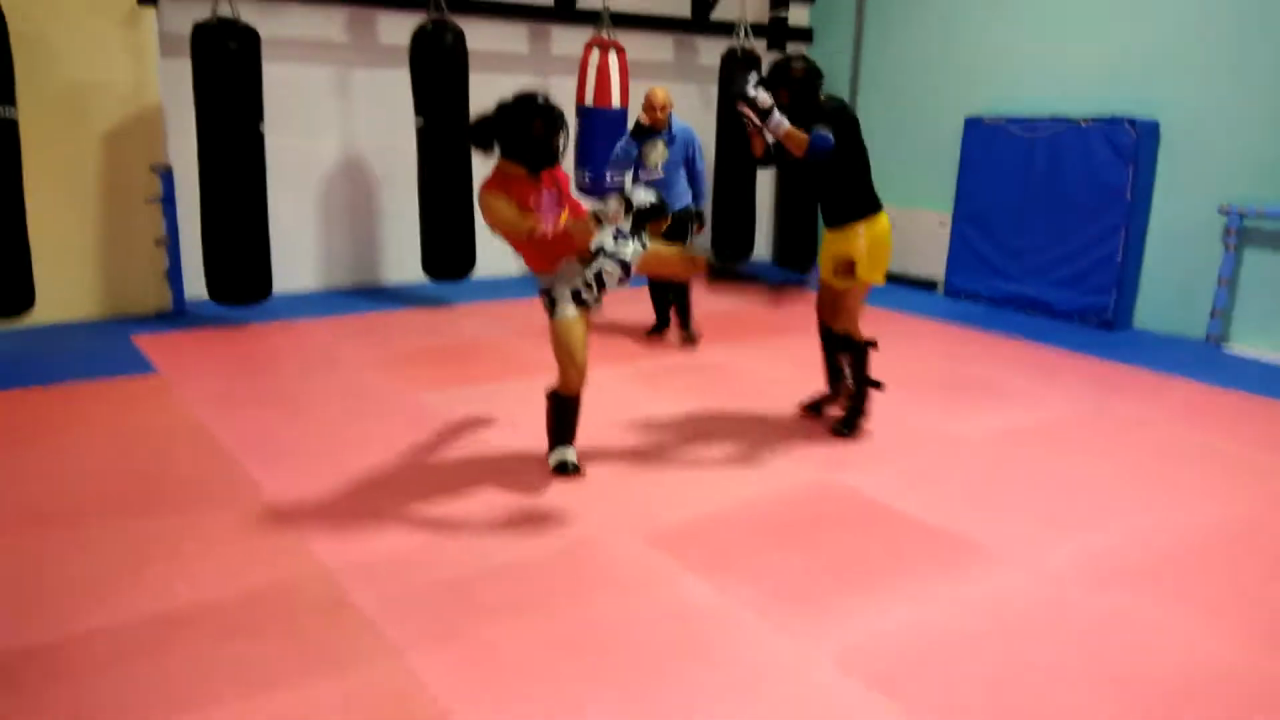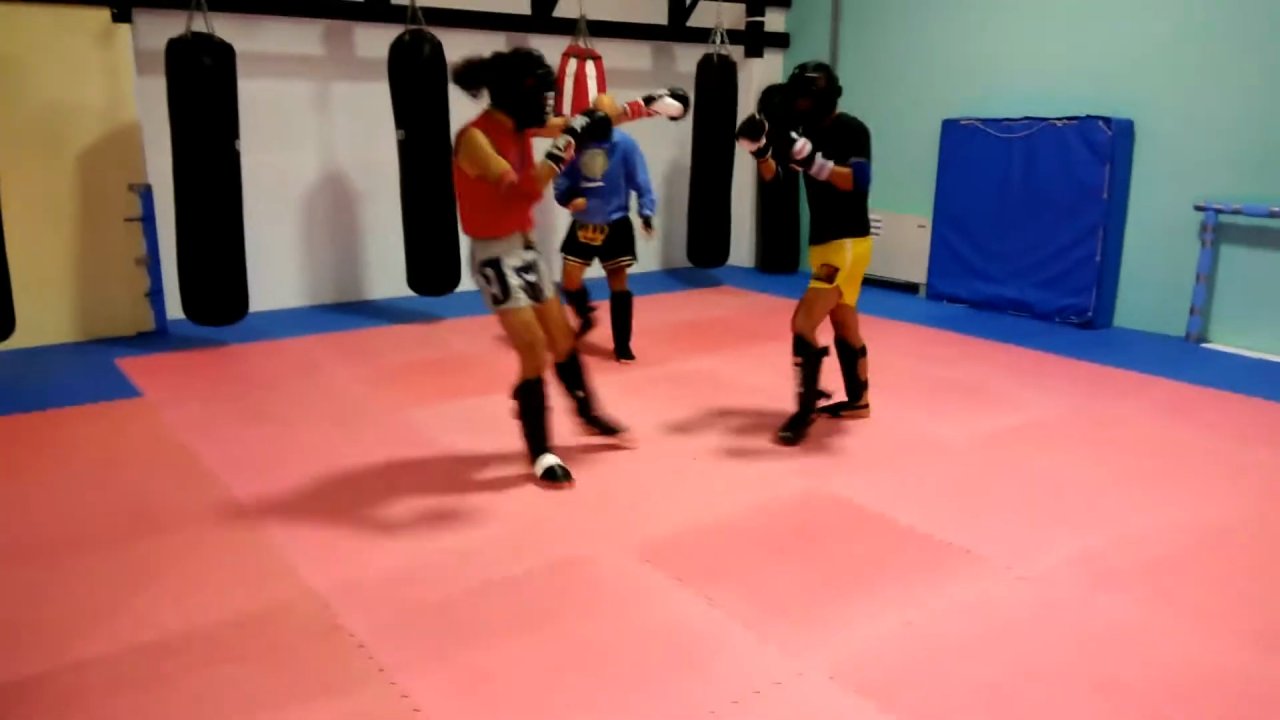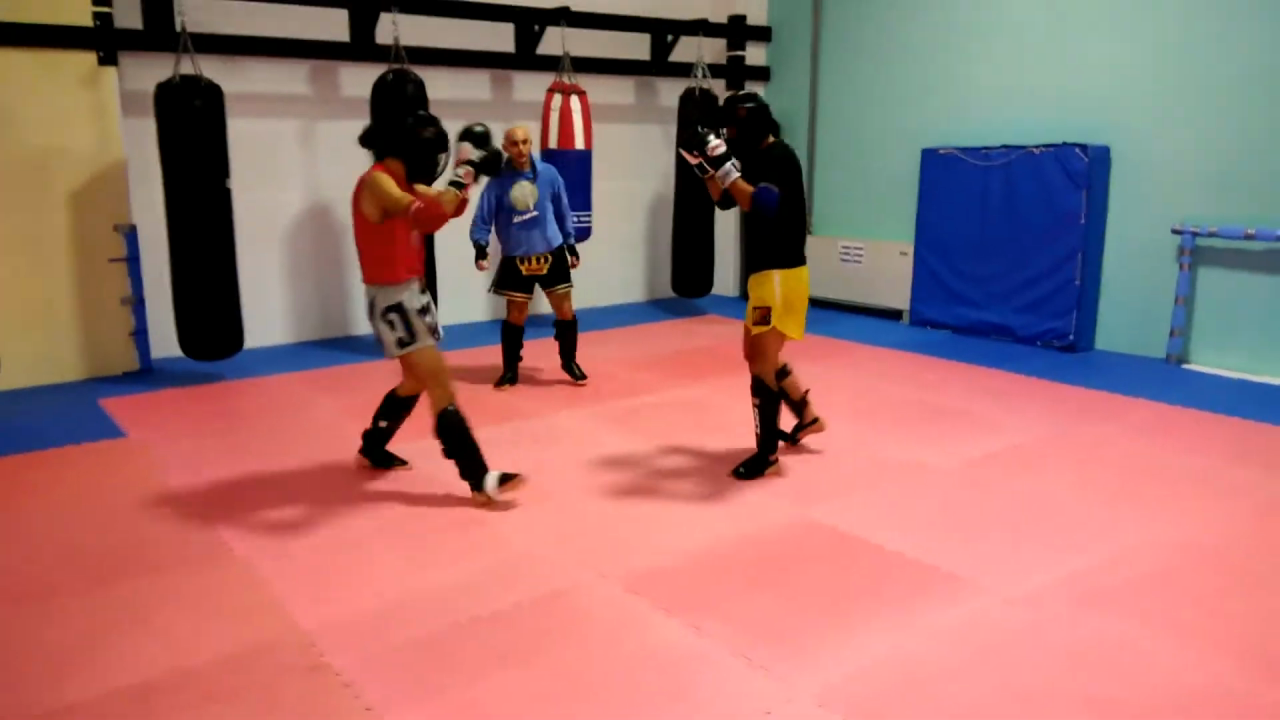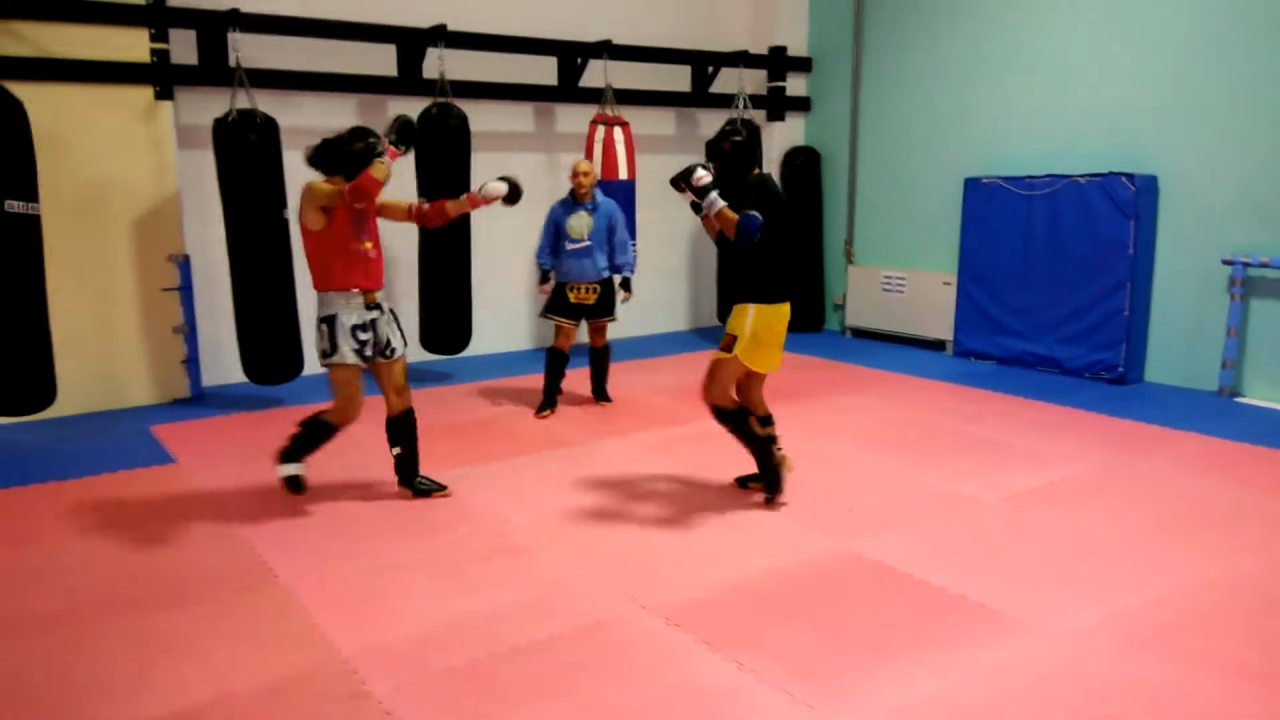
dt=0.5s
person 1, frame 1
left shoulder: (543, 165)
right shoulder: (495, 196)
right elbow: (548, 242)
right wrist: (610, 212)
left hip: (601, 246)
right hip: (560, 276)
left knee: (687, 264)
right knee: (573, 371)
right ankle: (561, 447)
person 1, frame 2
left shoulder: (517, 126)
right shoulder: (474, 139)
left elbow: (576, 125)
right elbow: (520, 193)
left wrist: (643, 107)
right wrist: (564, 144)
left hip: (523, 249)
right hip: (496, 258)
left knee: (562, 338)
right knee: (534, 355)
left ankle: (587, 413)
right ankle: (540, 452)
person 1, frame 3
left shoulder: (404, 185)
right shoulder: (376, 183)
left elbow: (449, 205)
right elbow: (431, 214)
left wrist: (467, 166)
right wrist: (465, 171)
left hip: (413, 294)
right hip: (393, 300)
left knee: (417, 381)
right knee: (441, 387)
left ankle: (373, 444)
right ankle: (480, 478)
person 1, frame 4
left shoulder: (368, 200)
right shoulder: (316, 193)
left elbow: (426, 215)
right elbow: (360, 191)
left wrist: (478, 197)
right wrist: (391, 148)
left hip: (376, 307)
right hip: (340, 311)
left knee: (399, 395)
right knee: (347, 410)
left ankle: (409, 474)
right ankle: (291, 458)
person 2, frame 1
left shoulder: (834, 111)
right shoulder: (803, 116)
left elbow: (814, 150)
right elbow: (767, 155)
left wrist: (769, 113)
right wrist: (755, 118)
left hip: (862, 226)
right hip: (837, 227)
left knee: (842, 318)
right knee: (825, 310)
left ankle: (858, 398)
right ankle: (839, 389)
person 2, frame 2
left shoulder: (851, 130)
right shoulder: (807, 131)
left elbow: (858, 180)
right elbow: (773, 174)
left wrist: (813, 162)
right wrist: (760, 148)
left hip: (847, 243)
right hip: (822, 243)
left knee: (803, 323)
right knee: (844, 326)
left ankle: (804, 412)
right ankle: (857, 399)
person 2, frame 3
left shoulder: (778, 157)
right shoulder: (758, 157)
left elbow: (761, 207)
right elbow: (724, 199)
left wrist: (724, 164)
right wrist: (705, 165)
left hip: (780, 275)
right hip: (766, 273)
left knee: (762, 364)
right knee: (757, 355)
left ankle: (766, 452)
right ankle: (807, 417)
person 2, frame 4
left shoulder: (758, 188)
right shoulder: (751, 189)
left elbow: (745, 233)
right elbow: (724, 238)
left wrist: (709, 196)
right wrist: (699, 203)
left hip: (760, 309)
right hip: (760, 306)
left knee: (716, 392)
right knee: (748, 392)
left ankle: (771, 457)
right ankle: (767, 472)
person 3, frame 1
left shoulder: (685, 135)
right shoulder: (638, 133)
left elbow: (697, 174)
right elbow: (617, 167)
left wrist: (699, 210)
right wrist: (635, 136)
left hip: (676, 213)
left ankle: (685, 325)
right ankle: (662, 320)
person 3, frame 2
left shoulder: (625, 144)
left elbow: (642, 181)
right elbow: (562, 179)
left wrist: (646, 212)
right wrist: (569, 197)
left hip: (615, 225)
right hip: (582, 225)
left knee: (618, 284)
right knee: (570, 281)
left ankle: (622, 344)
right ankle: (586, 318)
person 3, frame 3
left shoulder: (549, 174)
right shoulder: (498, 182)
left elbow: (562, 211)
right elbow: (483, 219)
left wrist: (570, 244)
right wrist: (480, 247)
left hip: (552, 254)
right hip: (516, 259)
left knee: (565, 312)
right knee: (516, 316)
left ankle: (570, 362)
right ankle: (510, 370)
person 3, frame 4
left shoulder: (609, 208)
right shoulder: (559, 210)
left elbow: (621, 245)
right elbow: (547, 246)
left wrist: (626, 276)
right wrist: (544, 274)
left hip: (600, 284)
right hip: (567, 286)
left knee: (598, 339)
right knee: (561, 342)
left ankle: (600, 388)
right ankle: (549, 397)
